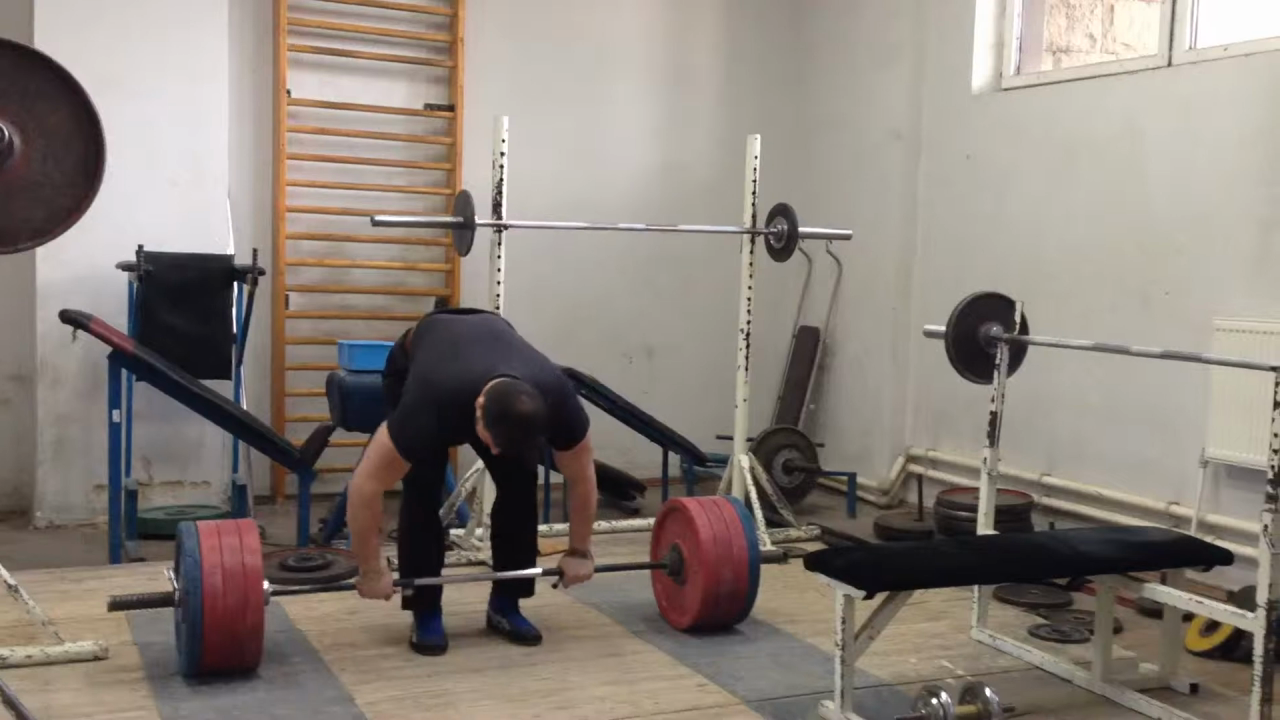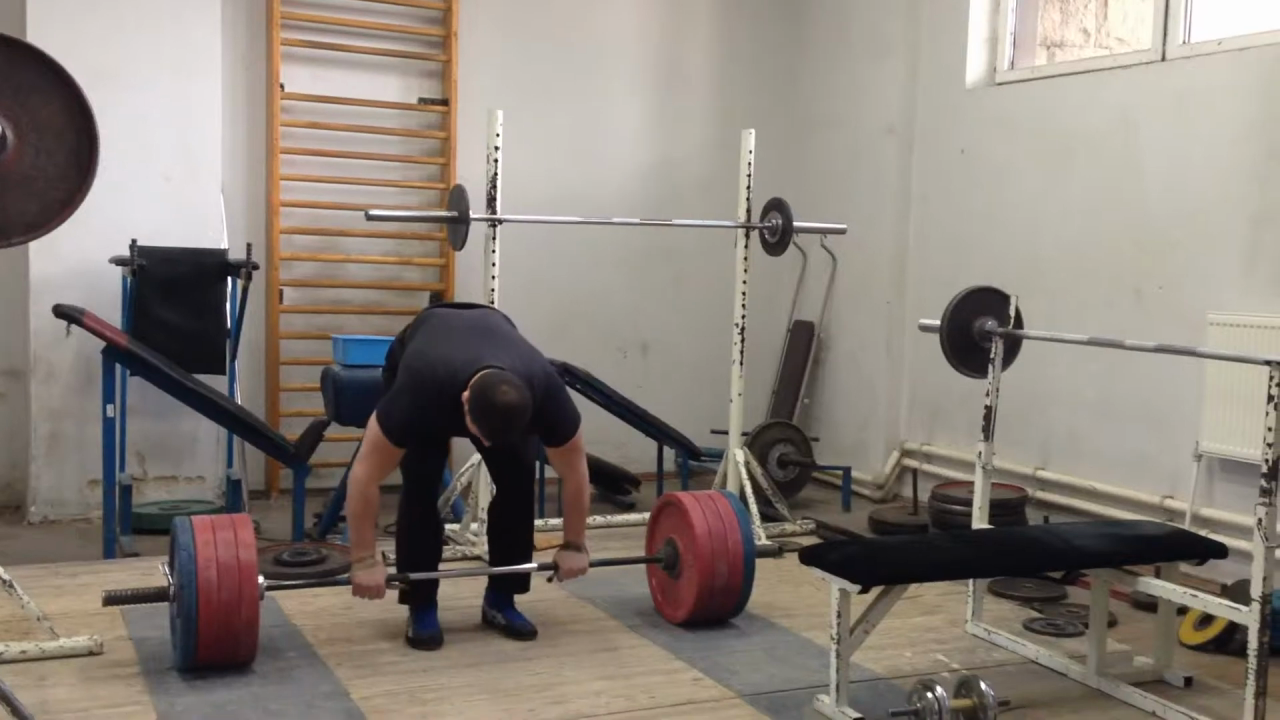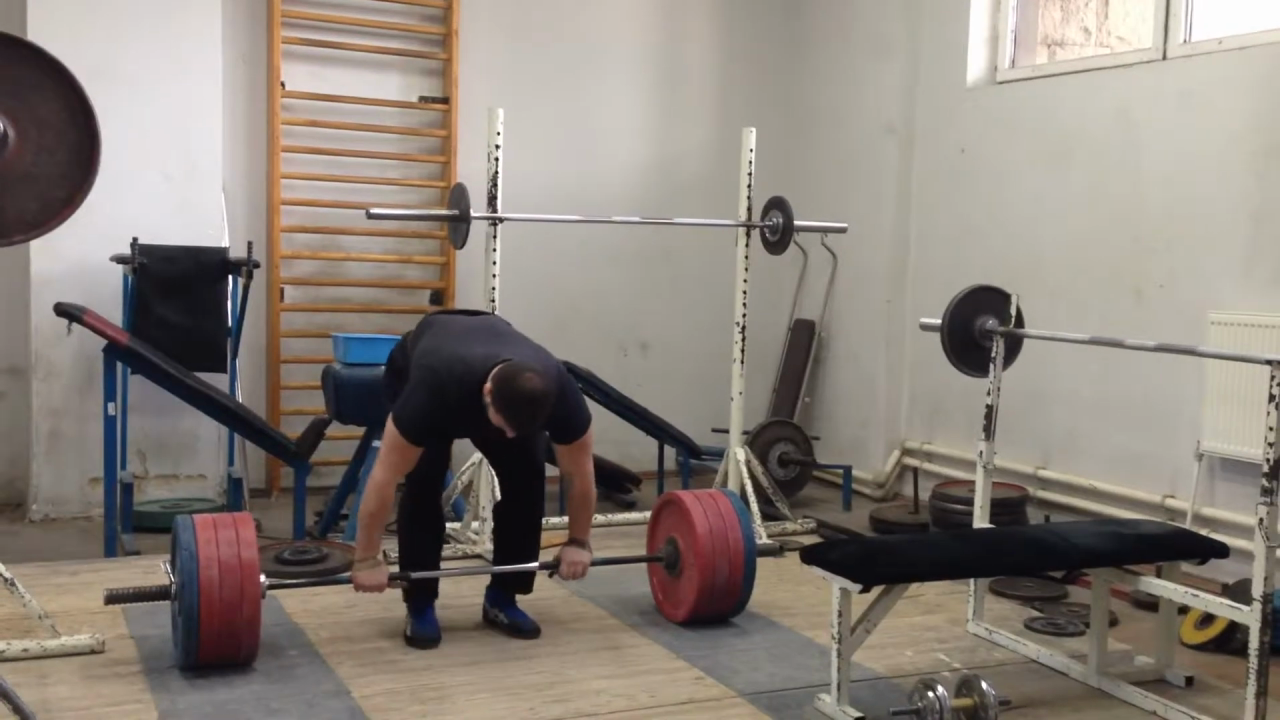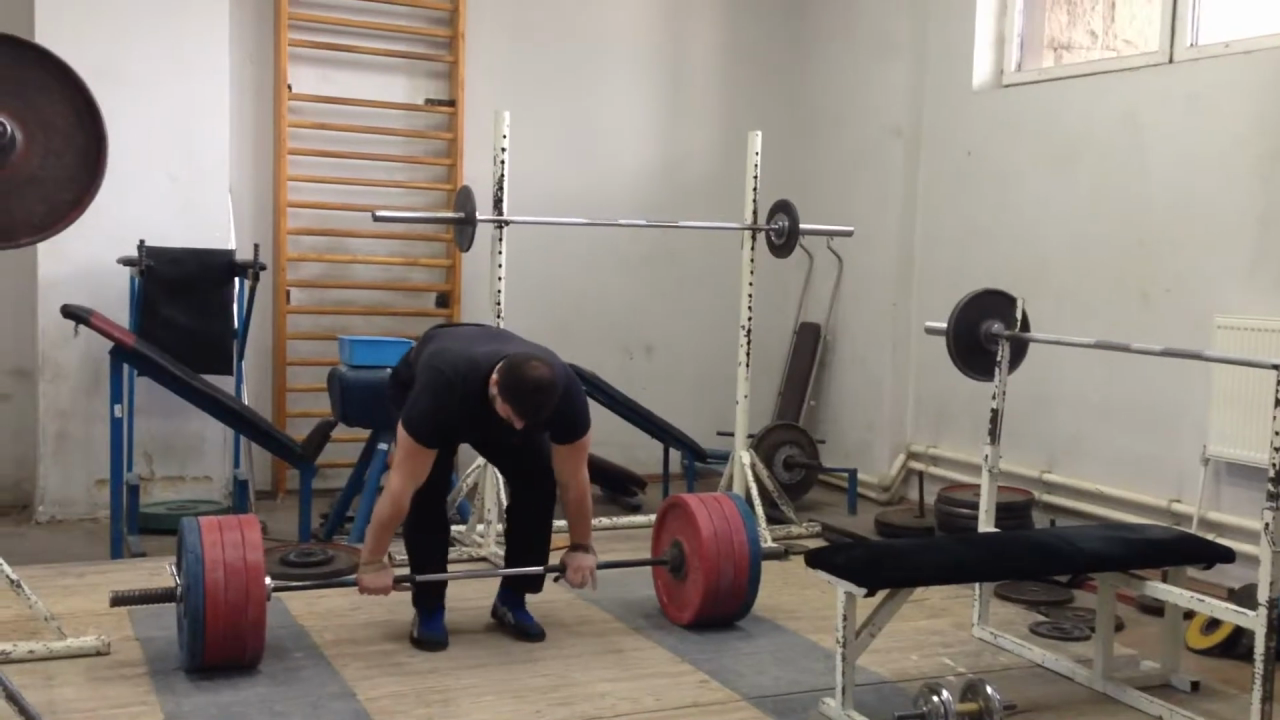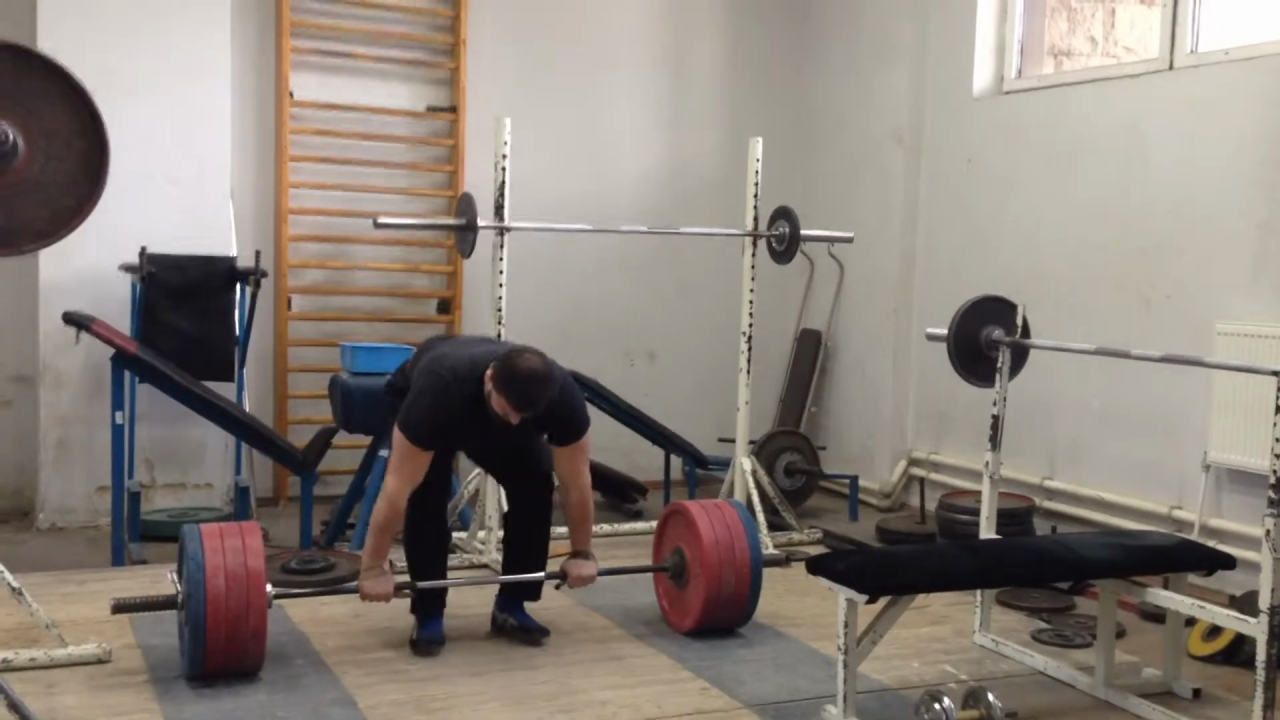
dt=0.3s
person 1, frame 1
left shoulder: (556, 400)
right shoulder: (430, 404)
left elbow: (582, 477)
right elbow: (364, 485)
left wrist: (579, 552)
right wrist: (369, 571)
right hip: (413, 363)
left knee: (520, 482)
right knee: (423, 489)
left ankle: (505, 604)
right ankle: (425, 612)
person 1, frame 2
left shoulder: (545, 393)
right shoulder: (419, 390)
left elbow: (574, 473)
right elbow: (364, 475)
left wrist: (574, 545)
right wrist: (364, 560)
left knee: (518, 477)
right knee: (422, 482)
left ankle: (500, 599)
right ankle: (421, 607)
person 1, frame 3
left shoulder: (561, 394)
right shoulder: (434, 387)
left elbow: (579, 474)
right elbow: (385, 477)
left wrist: (579, 542)
right wrist: (367, 559)
right hip: (413, 368)
left knee: (527, 478)
right knee: (424, 483)
left ankle: (501, 598)
right ankle: (420, 605)
person 1, frame 4
left shoulder: (564, 391)
right shoulder: (441, 386)
left elbow: (572, 478)
right elbow: (403, 484)
left wrist: (581, 547)
right wrist: (373, 562)
right hip: (417, 382)
left knee: (537, 479)
right knee: (429, 487)
left ankle: (511, 599)
right ankle: (428, 608)
person 1, frame 5
left shoulder: (561, 395)
right shoulder: (439, 387)
left elbow: (575, 479)
right elbow: (398, 486)
left wrist: (582, 553)
right wrist: (374, 568)
right hip: (432, 416)
left knee: (535, 488)
right knee: (428, 497)
left ankle: (510, 605)
right ankle: (428, 612)
